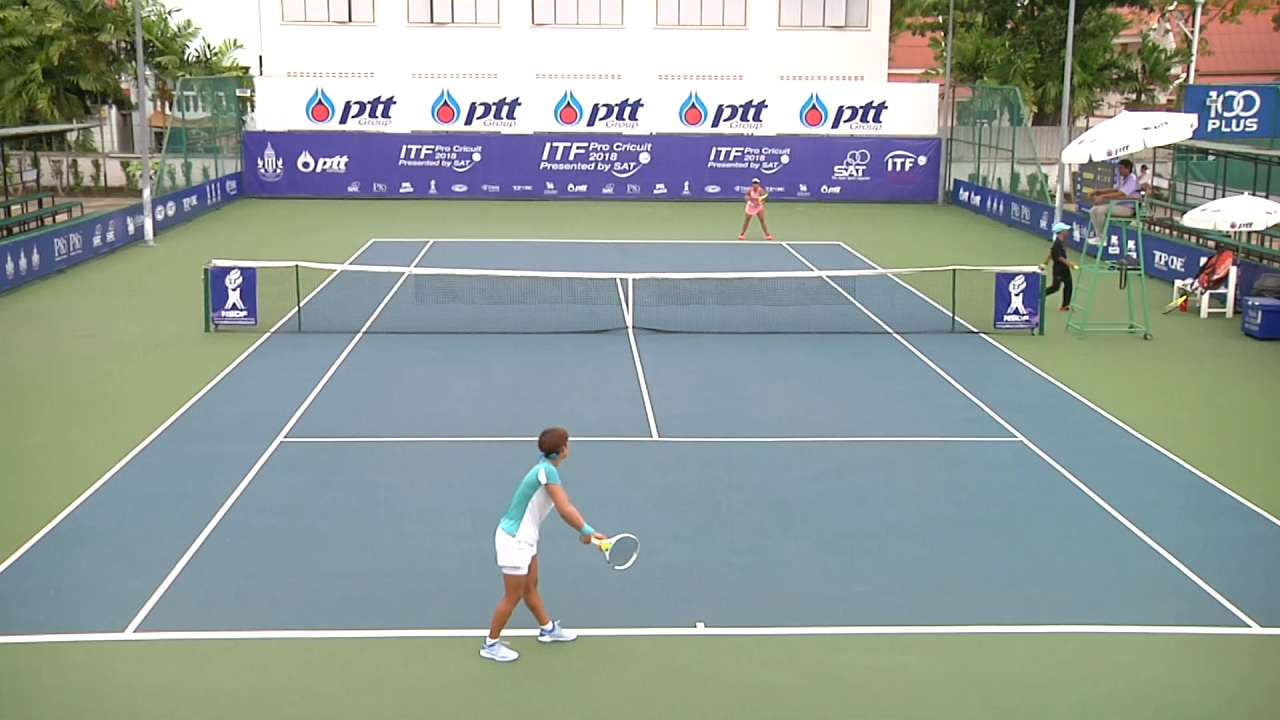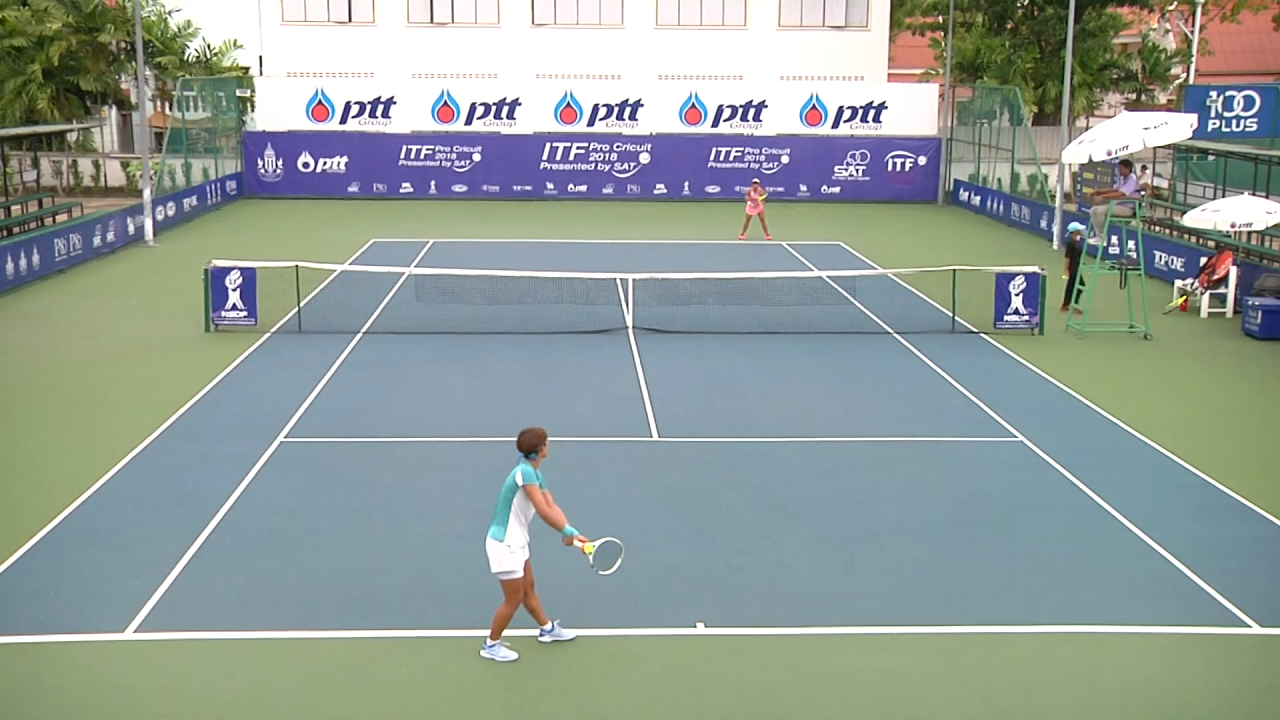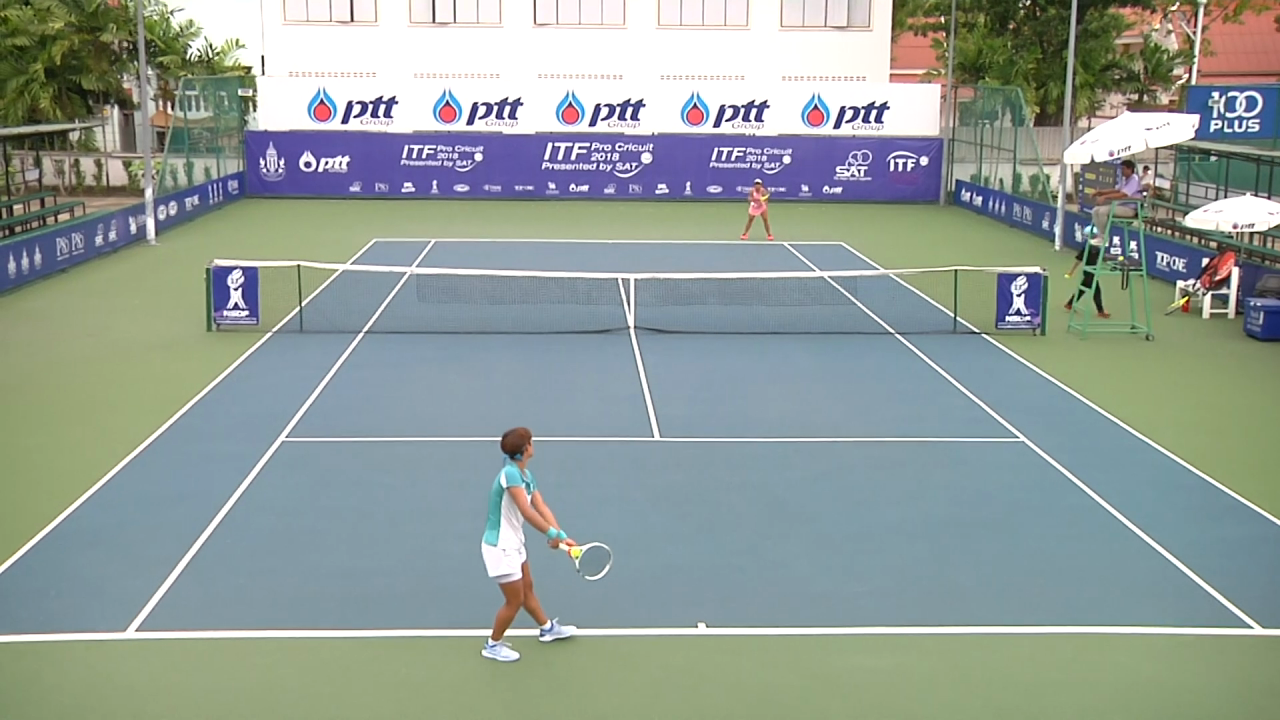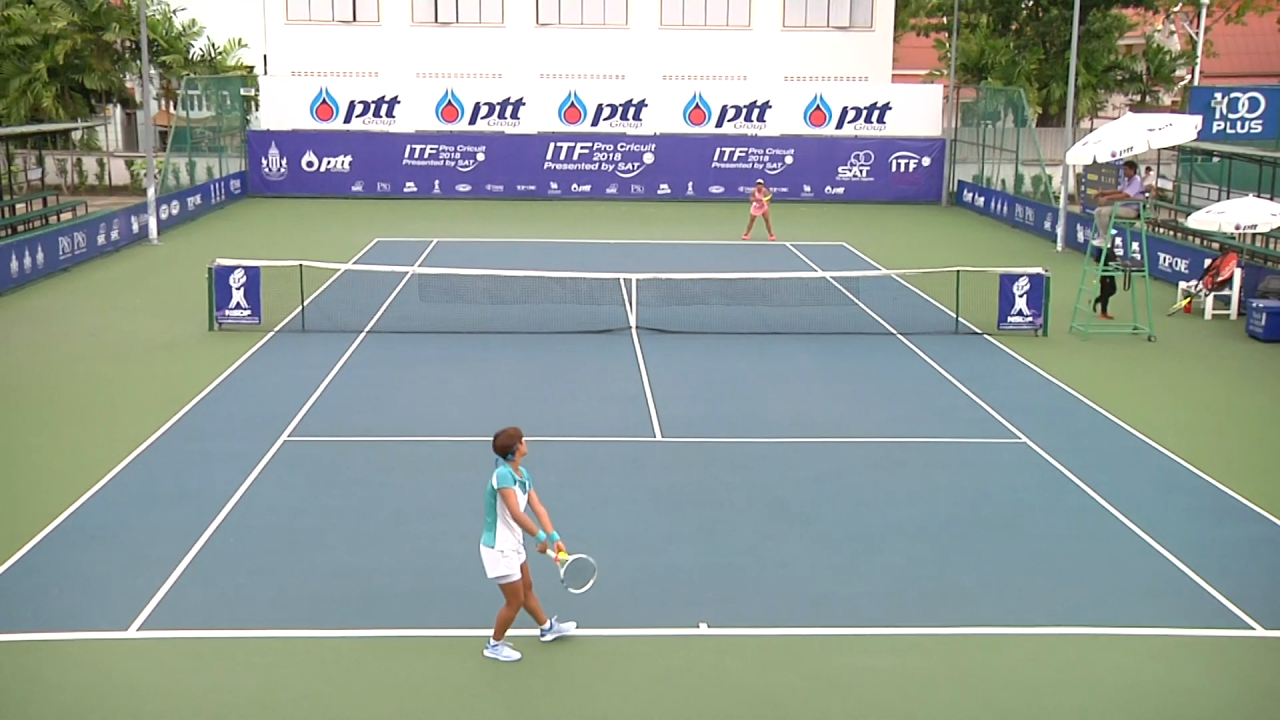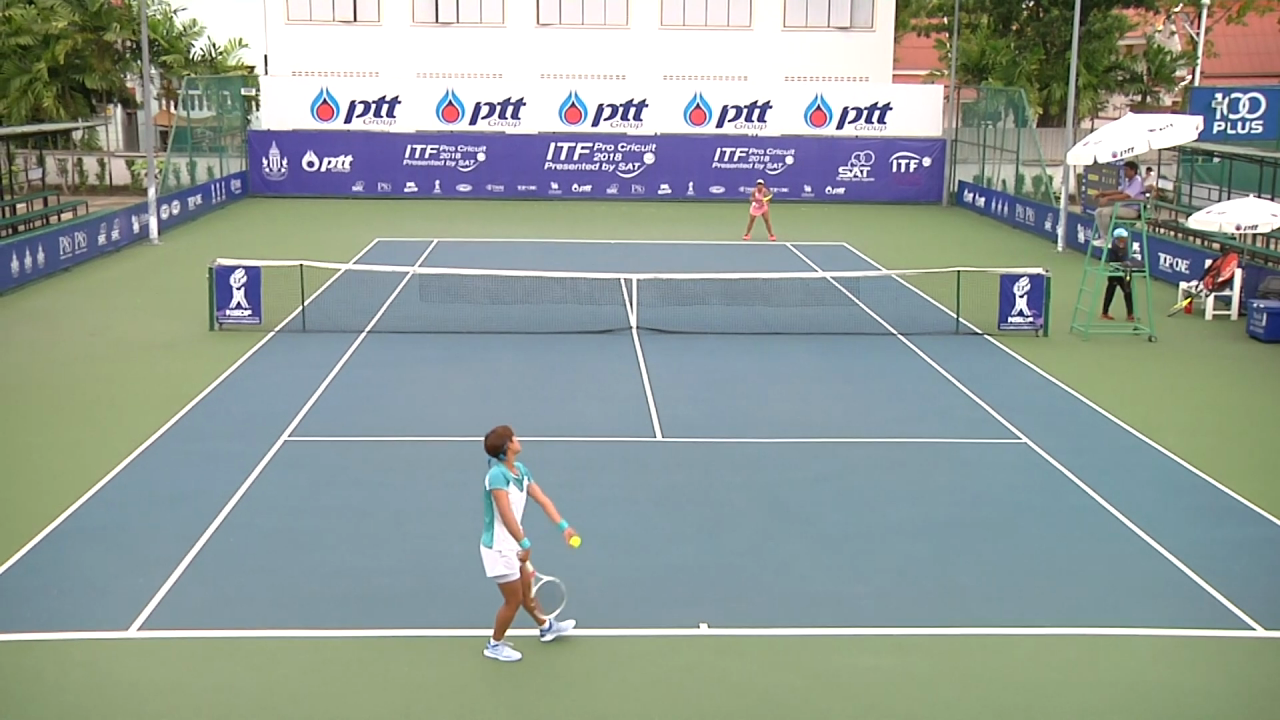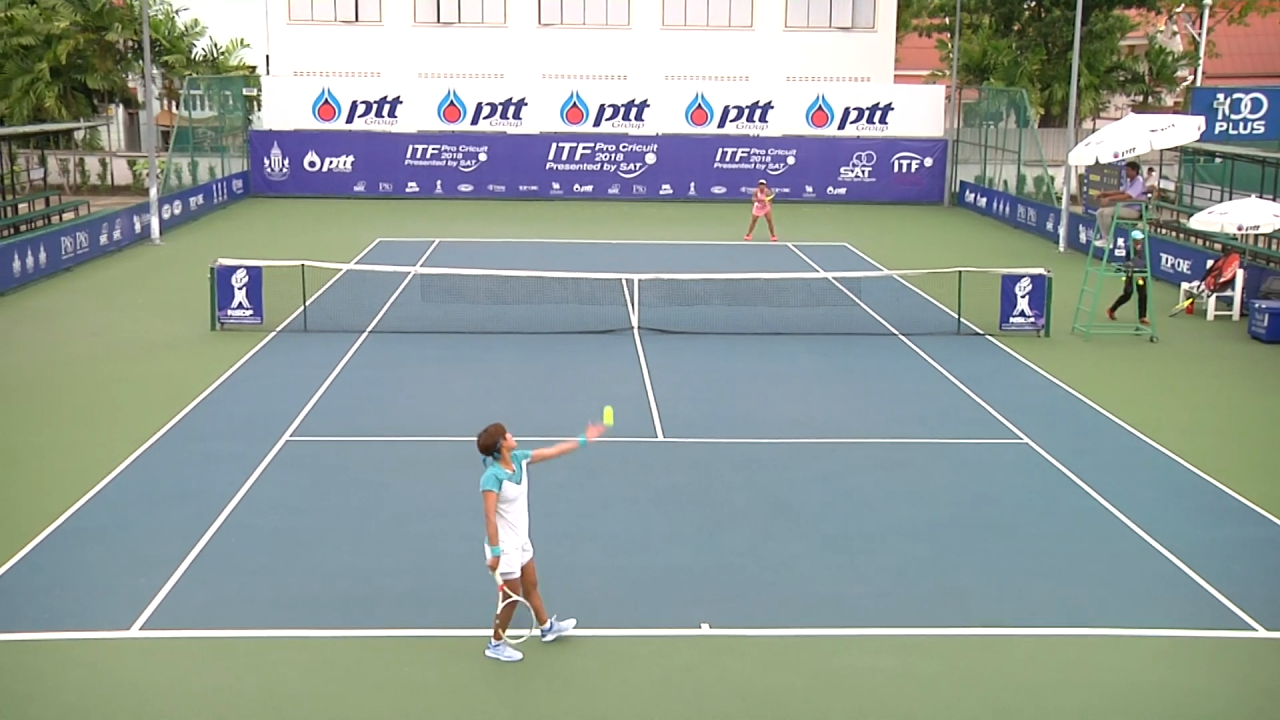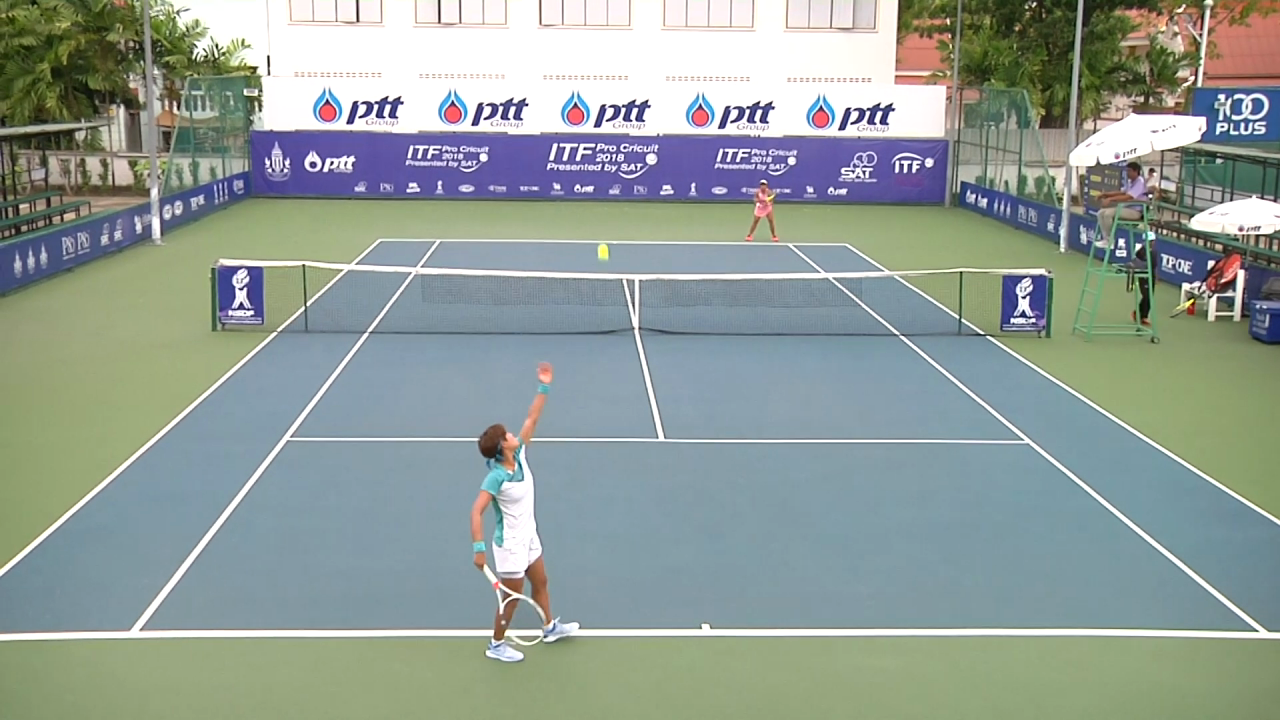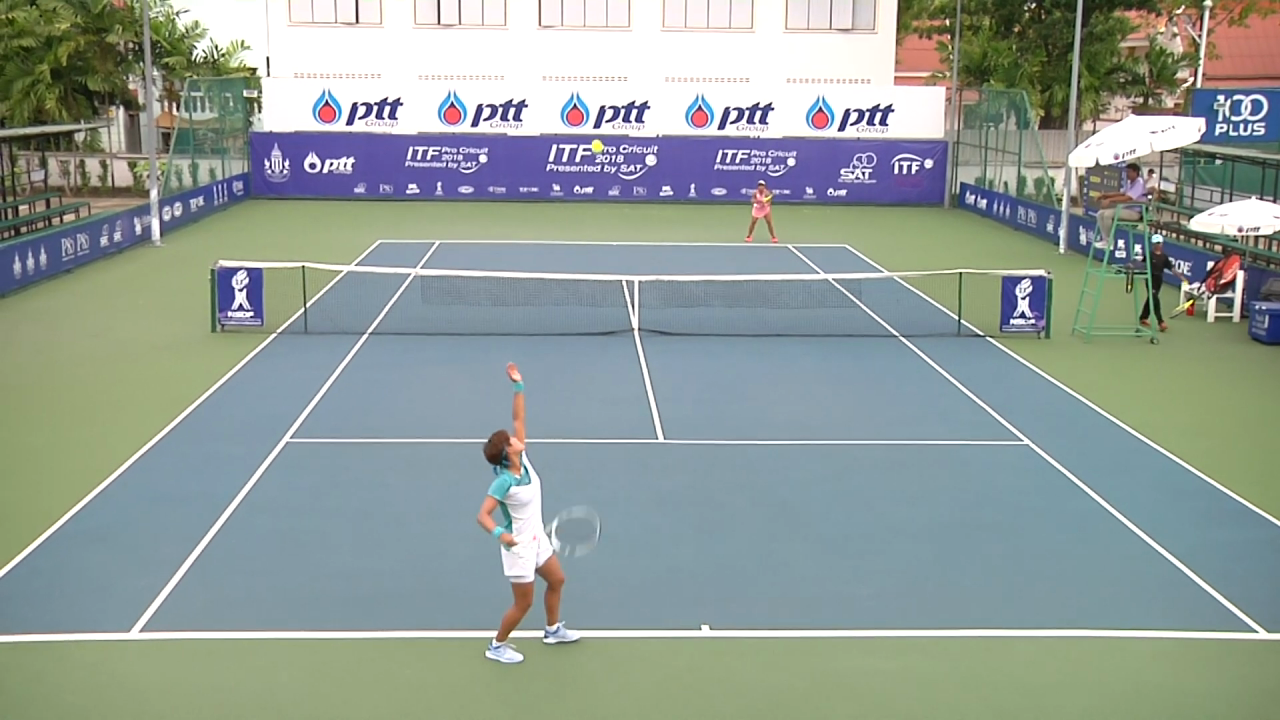
dt=0.2s
person 1, frame 1
left shoulder: (548, 469)
right shoulder: (548, 471)
left elbow: (567, 507)
right elbow: (564, 511)
left wrist: (589, 531)
right wrist: (585, 531)
left hip: (524, 538)
right hip: (514, 539)
left knee: (530, 586)
right knee: (513, 595)
left ankle: (548, 629)
right ankle: (491, 644)
person 1, frame 2
left shoulder: (534, 474)
right shoulder: (524, 472)
left elbow: (552, 507)
right elbow: (543, 511)
left wrist: (573, 533)
right wrist: (567, 532)
left hip: (517, 541)
right hip: (504, 544)
left knee: (528, 588)
right knee: (514, 598)
left ankle: (548, 629)
right ankle: (491, 645)
person 1, frame 3
left shoulder: (526, 475)
right shoulder: (509, 474)
left elbow: (542, 508)
right elbow: (527, 512)
left wrist: (561, 535)
right wrist: (552, 534)
left hip: (513, 544)
right hip: (500, 547)
left knee: (527, 589)
right knee: (514, 600)
left ankle: (547, 628)
right ankle: (493, 645)
person 1, frame 4
left shoulder: (523, 473)
right shoulder: (502, 475)
left elbow: (538, 507)
right elbow: (516, 514)
left wrist: (554, 537)
right wrist: (541, 537)
left hip: (512, 545)
right hip: (499, 549)
left knee: (527, 588)
right knee: (515, 601)
left ankle: (547, 628)
right ankle: (494, 645)
person 1, frame 5
left shoulder: (520, 470)
right shoulder: (496, 475)
left elbow: (542, 499)
right elbow: (507, 516)
left wrist: (563, 526)
right wrist: (525, 545)
left hip: (511, 545)
right hip: (498, 549)
left knee: (526, 589)
right knee: (513, 600)
left ankle: (546, 627)
right ankle: (494, 645)
person 1, frame 6
left shoulder: (519, 460)
right shoulder: (492, 477)
left elbow: (551, 452)
right elbow: (491, 517)
left wrist: (583, 440)
right wrist: (496, 552)
left hip: (521, 541)
right hip: (505, 547)
left knee: (531, 587)
right knee: (512, 598)
left ankle: (548, 627)
right ankle: (496, 645)
person 1, frame 7
left shoulder: (518, 456)
right shoulder: (495, 478)
left elbow: (532, 418)
right elbow: (476, 513)
left wrist: (544, 387)
right wrist: (478, 549)
left hip: (529, 538)
right hip: (510, 546)
left knee: (540, 583)
right knee: (512, 599)
left ankle: (550, 629)
right ankle: (496, 645)
person 1, frame 8
left shoulder: (522, 461)
right shoulder: (503, 482)
left elbow: (519, 418)
right elbow: (483, 515)
left wrist: (518, 386)
right wrist: (500, 534)
left hip: (538, 540)
right hip: (518, 548)
left knee: (557, 581)
right knee: (524, 603)
left ankle: (553, 630)
right ankle: (497, 646)
